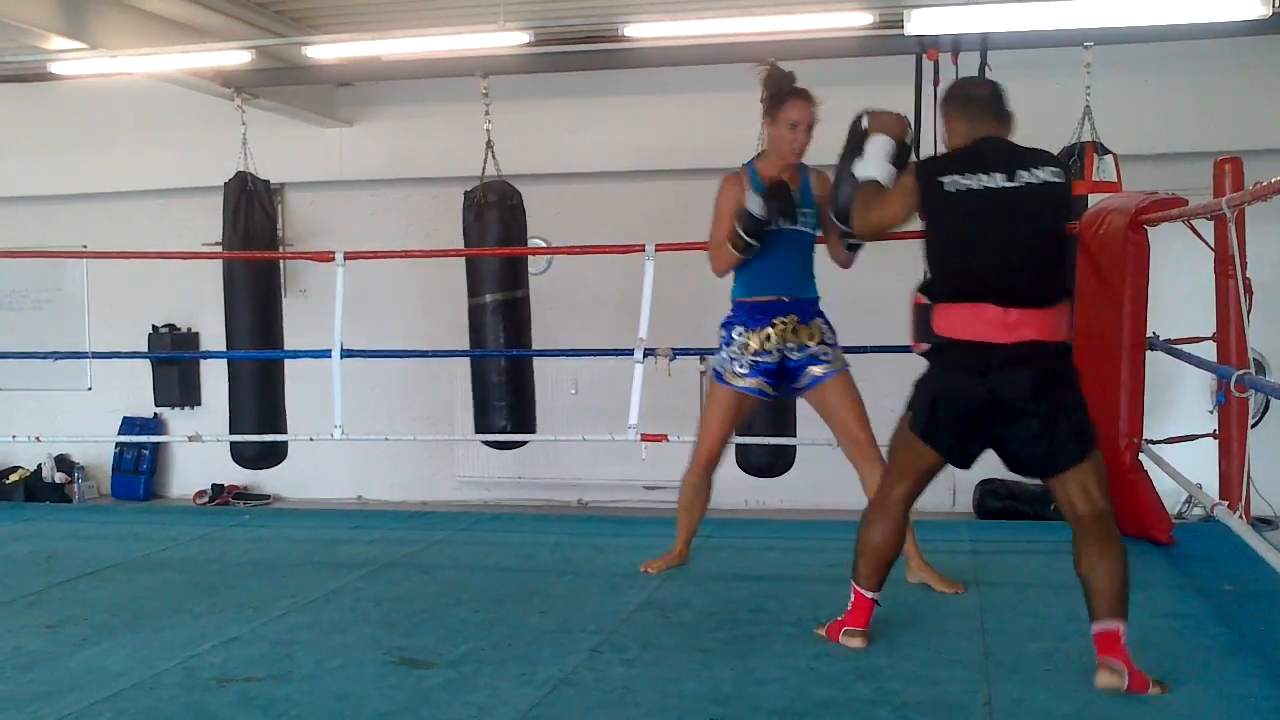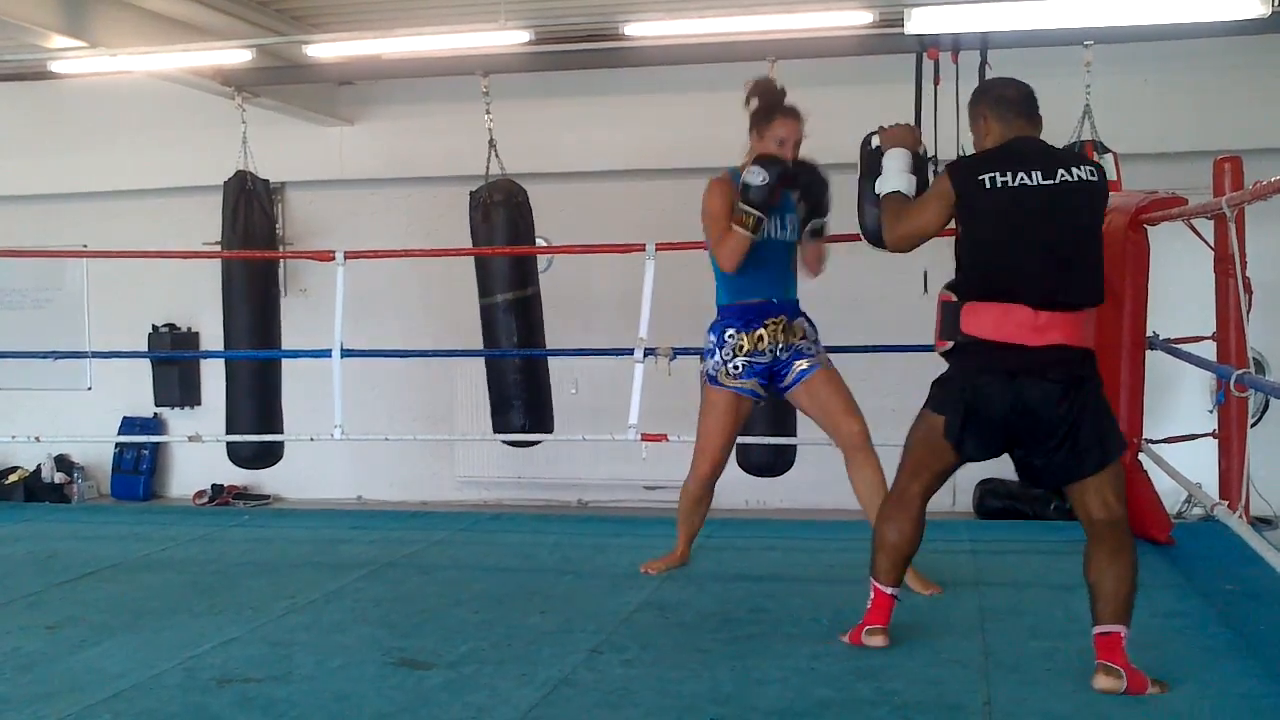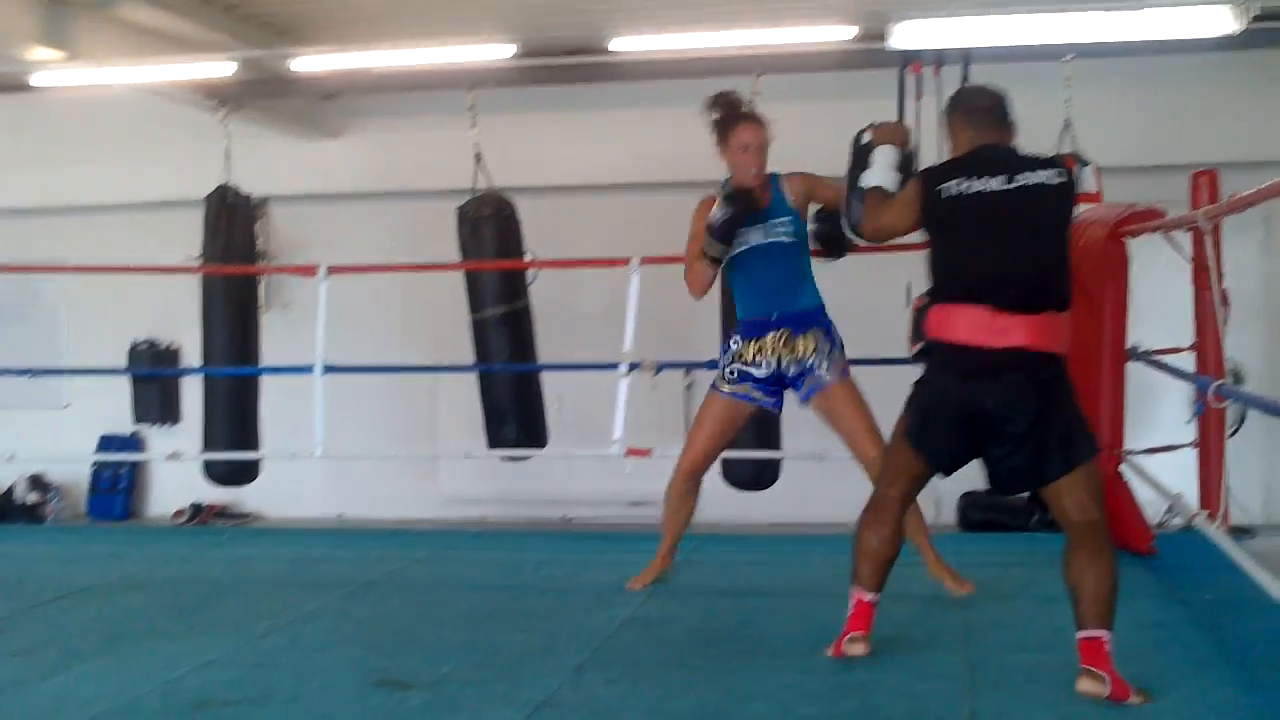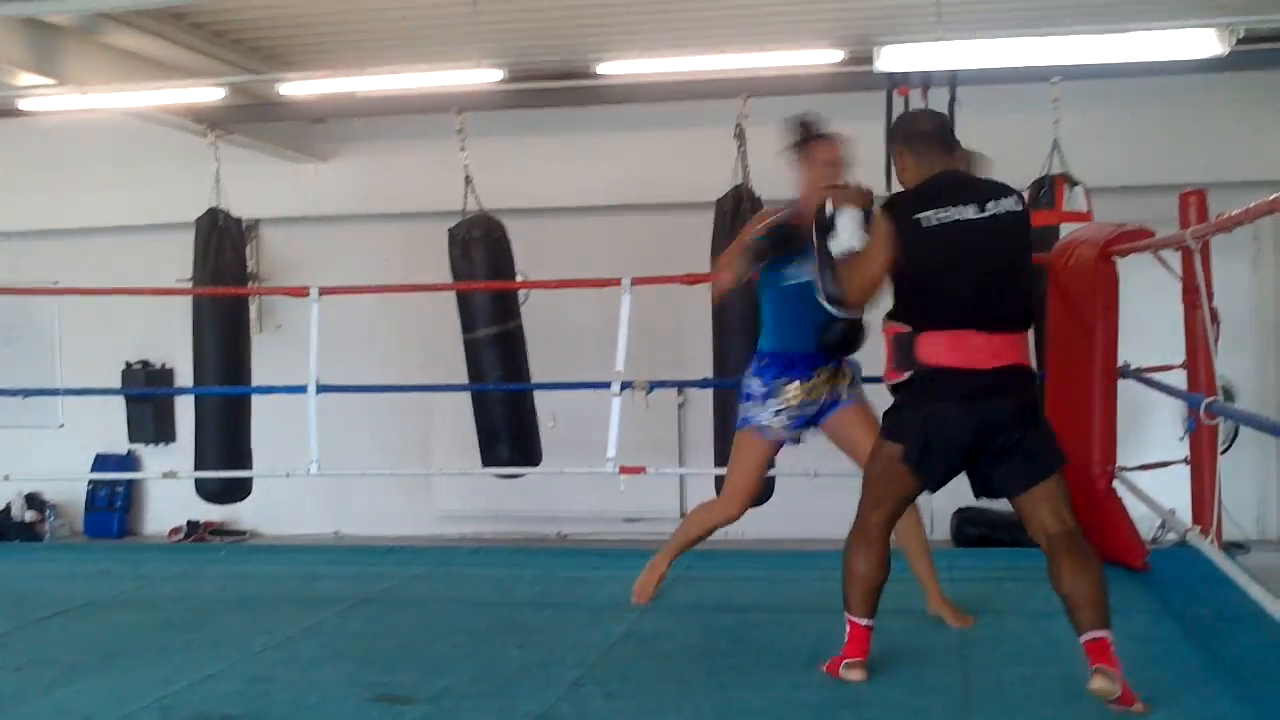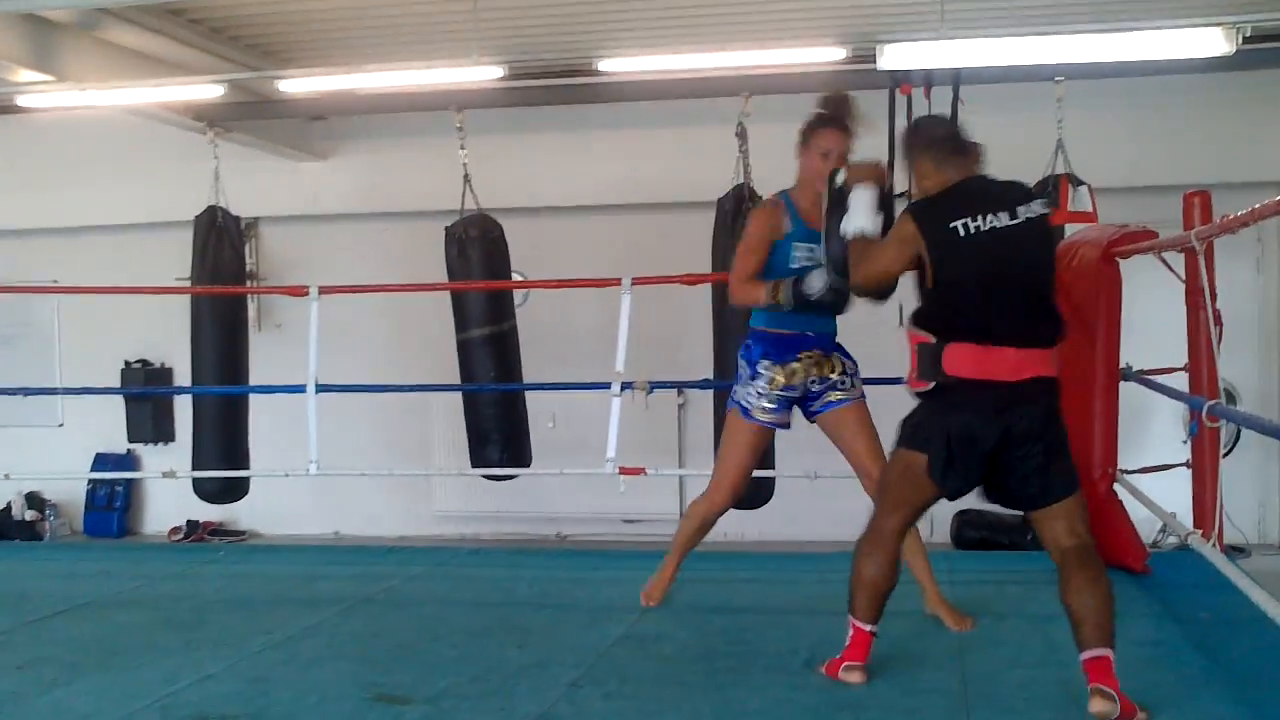
dt=0.2s
person 1, frame 1
left shoulder: (934, 175)
right shoulder: (1054, 173)
left elbow: (864, 218)
left wrist: (877, 145)
left hip: (959, 365)
right hip: (1039, 367)
left knee: (893, 492)
right knee: (1093, 513)
left ankle: (854, 619)
right ankle: (1112, 656)
person 1, frame 2
left shoulder: (967, 176)
right shoulder: (1089, 175)
left elbow: (897, 233)
left wrist: (896, 158)
left hip: (981, 366)
right hip: (1064, 370)
left knee: (910, 488)
right knee: (1107, 518)
left ankle: (875, 619)
right ankle: (1111, 657)
person 1, frame 3
left shoulder: (936, 182)
right shoulder: (1057, 180)
left elbow: (870, 224)
left wrist: (880, 154)
left hip: (953, 371)
right hip: (1033, 374)
left knee: (889, 495)
right knee: (1086, 520)
left ankle: (857, 628)
right ankle: (1095, 663)
person 1, frame 4
left shoulder: (901, 214)
right shoulder: (1009, 201)
left elbow: (853, 289)
left hip: (934, 394)
right hip: (1010, 391)
left knee: (873, 519)
right knee: (1059, 532)
left ankle: (853, 652)
right ankle: (1103, 662)
person 1, frame 5
left shoulder: (929, 219)
right shoulder: (1034, 204)
left elbow: (862, 275)
left hip: (958, 403)
right hip: (1035, 403)
left knee: (886, 525)
right knee: (1074, 546)
left ankle: (854, 655)
person 2, frame 1
left shoulder: (817, 181)
right shoulder: (739, 182)
left elbow: (843, 259)
right elbow: (719, 263)
right wrist: (754, 216)
left hip: (807, 328)
right hip: (749, 329)
left knee: (864, 446)
right knee: (705, 457)
left ankle: (913, 563)
right ankle: (681, 547)
person 2, frame 2
left shoulder: (791, 186)
right shoulder: (722, 188)
left elbow: (813, 268)
right elbow: (727, 261)
left wrist: (815, 213)
right wrist: (754, 200)
left hip: (791, 332)
right hip: (736, 337)
left knee: (856, 439)
right knee: (707, 466)
right ankle: (680, 549)
person 2, frame 3
left shoulder: (794, 188)
right shoulder: (711, 209)
right elbow: (697, 287)
right wrist: (719, 236)
left hip: (810, 342)
right hip: (749, 349)
left knee: (876, 457)
right knee: (691, 462)
left ankle: (935, 565)
right ankle: (662, 558)
person 2, frame 4
left shoulder: (844, 221)
right shoulder: (774, 225)
right elbow: (720, 285)
left wrist: (849, 320)
right wrist: (758, 250)
left hip: (832, 374)
right hip: (776, 379)
right knee: (733, 504)
left ankle: (934, 596)
right ankle: (662, 560)
person 2, frame 5
left shoulder: (840, 214)
right shoulder: (770, 213)
right elbow: (740, 290)
right wrist: (799, 292)
left hip: (825, 362)
right hip: (765, 363)
left knee: (878, 477)
right knee: (723, 492)
left ankle: (933, 597)
right ankle: (669, 569)
